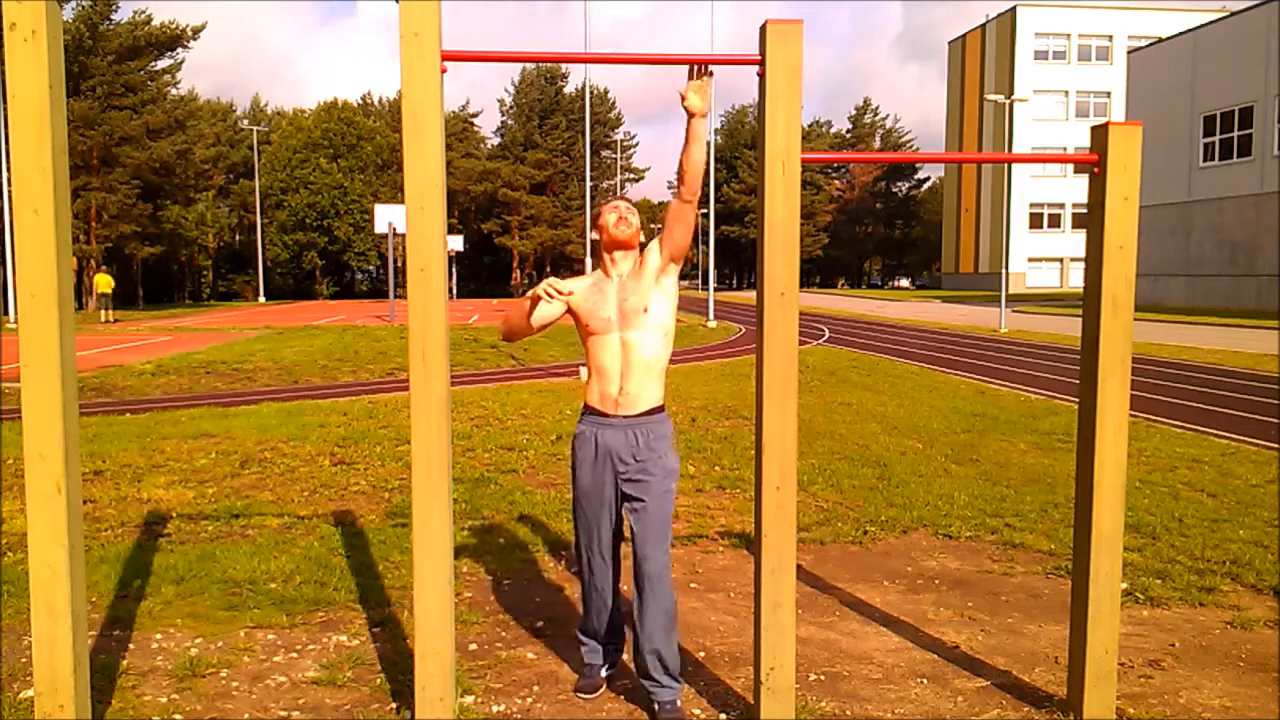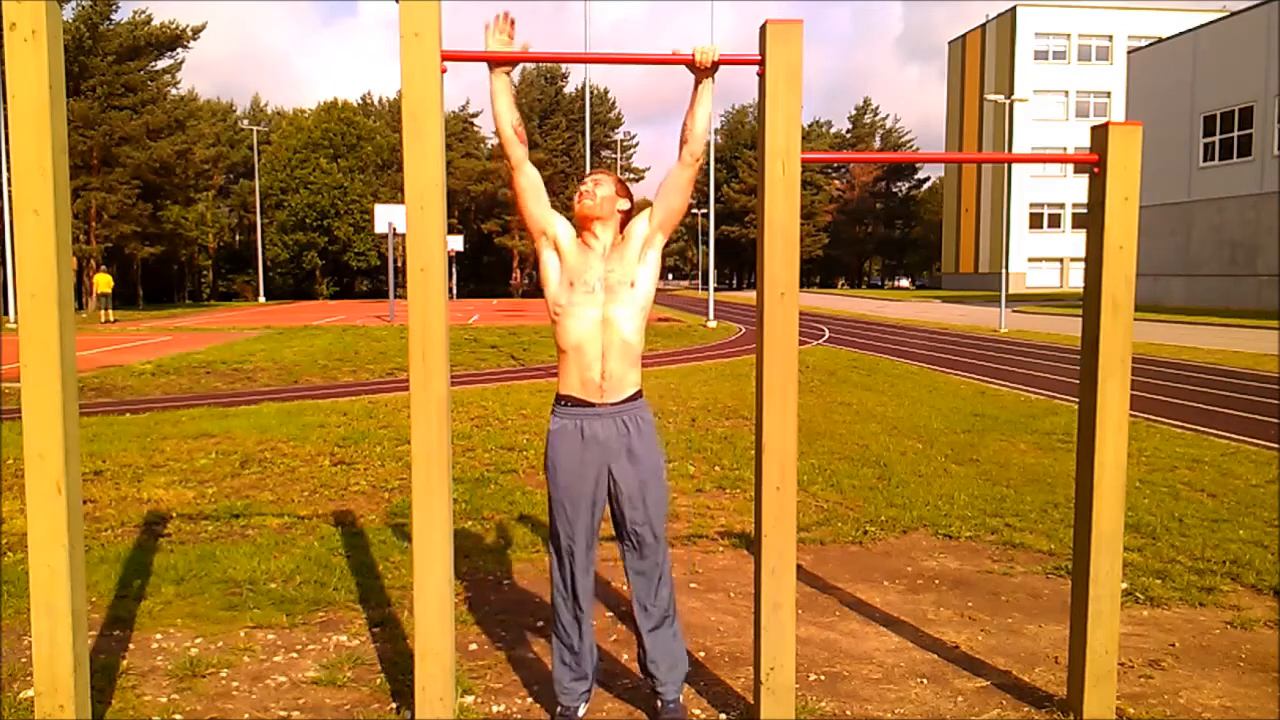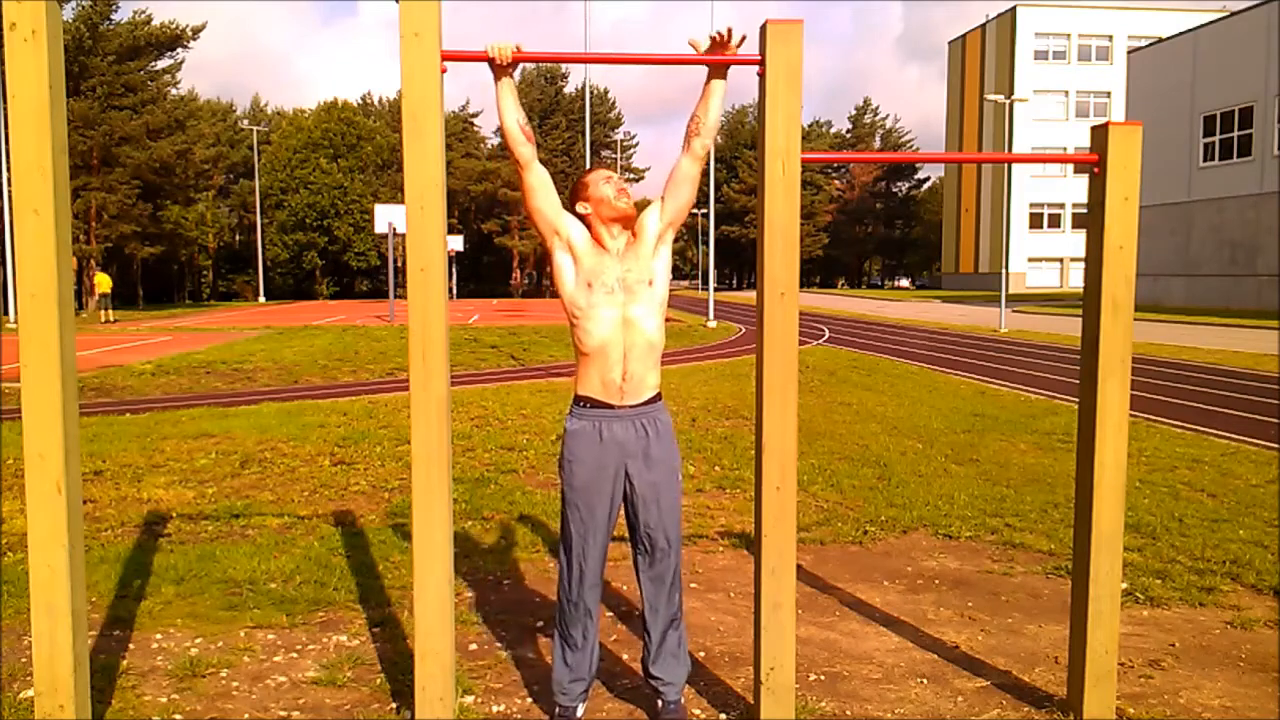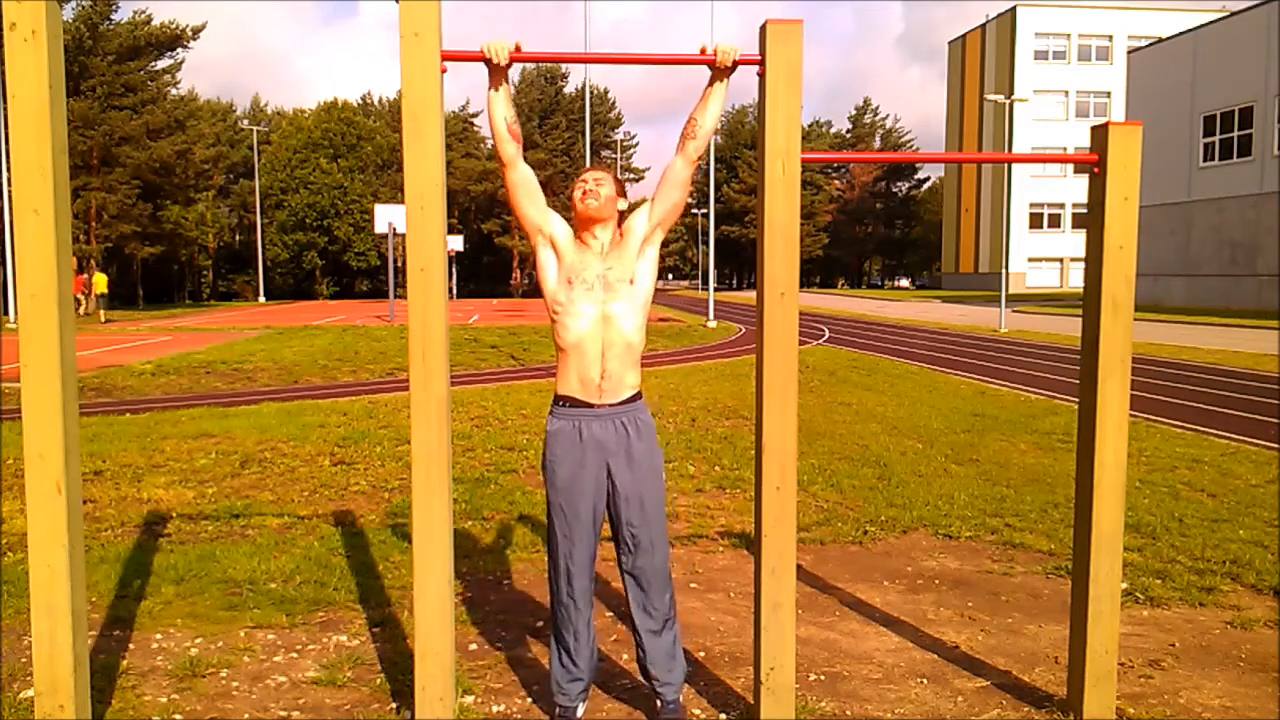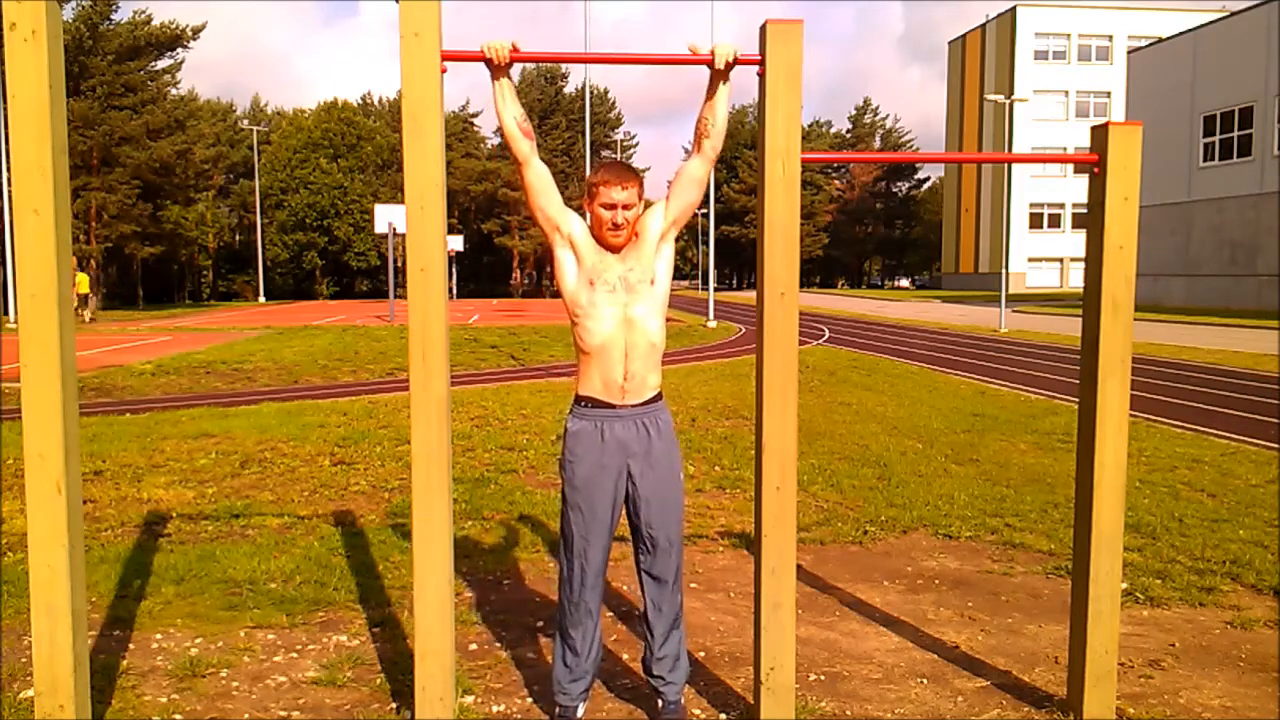
dt=1s
person 1, frame 1
left shoulder: (663, 267)
right shoulder: (576, 289)
left elbow: (688, 195)
right elbow: (509, 331)
left wrist: (697, 118)
right wrist: (535, 297)
left hip: (650, 436)
right hip: (594, 434)
left knee: (652, 561)
right knee: (596, 557)
right ankle: (599, 656)
person 1, frame 2
left shoulder: (645, 239)
right shoulder: (555, 241)
left elbow: (691, 155)
right elbow: (516, 155)
left wrist: (704, 80)
right wrist: (501, 72)
left hip: (632, 422)
right hip: (571, 425)
left knee: (649, 556)
right knee: (572, 561)
person 1, frame 3
left shoulder: (656, 235)
right shoulder: (567, 243)
left elbow: (695, 149)
right elbow: (524, 156)
left wrist: (716, 75)
right wrist: (503, 79)
left hip: (651, 423)
right hip: (590, 427)
left knee: (661, 559)
right knee: (581, 563)
person 1, frame 4
left shoulder: (643, 238)
right shoulder: (551, 241)
left elbow: (688, 152)
right elbow: (511, 157)
left wrist: (718, 80)
right wrist: (498, 81)
left hip: (632, 423)
right hip: (570, 426)
left knee: (648, 560)
right knee: (571, 564)
person 1, frame 5
left shoulder: (658, 235)
right shoulder: (568, 240)
left elbow: (703, 153)
right elbow: (526, 154)
left wrist: (718, 80)
right wrist: (501, 77)
left hip: (653, 424)
right hip: (590, 426)
left knee: (662, 559)
right knee: (583, 564)
